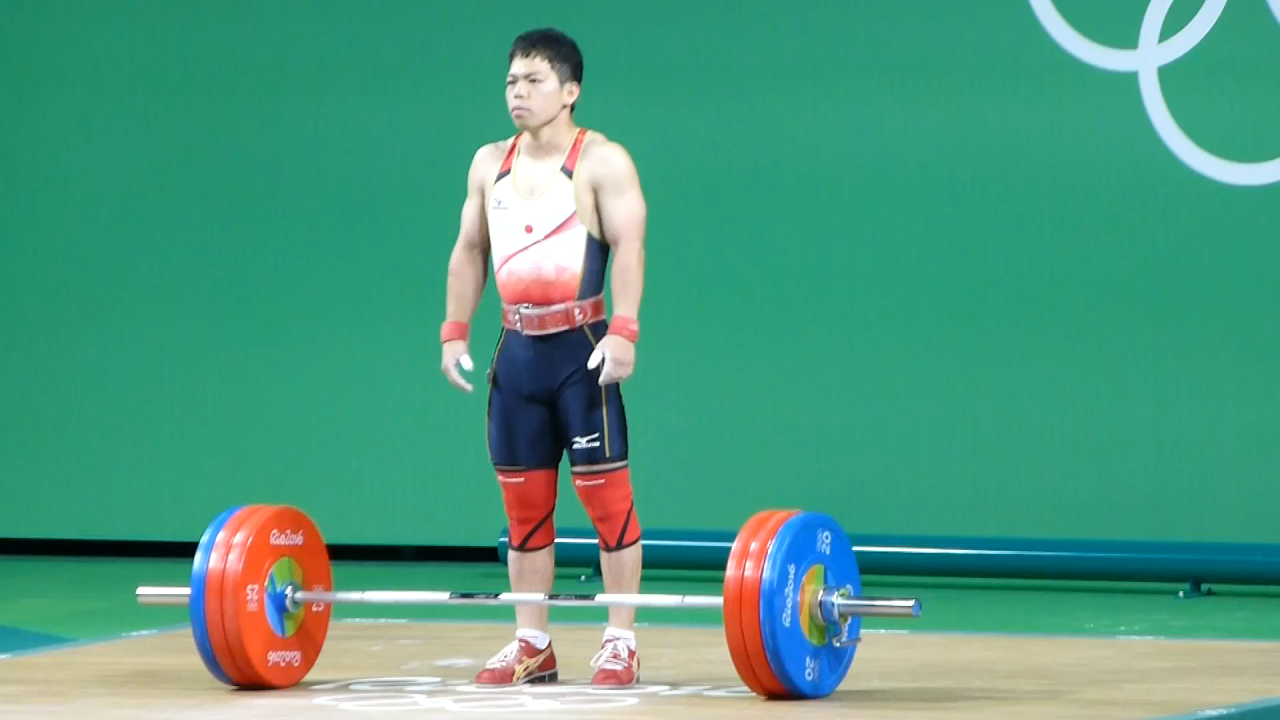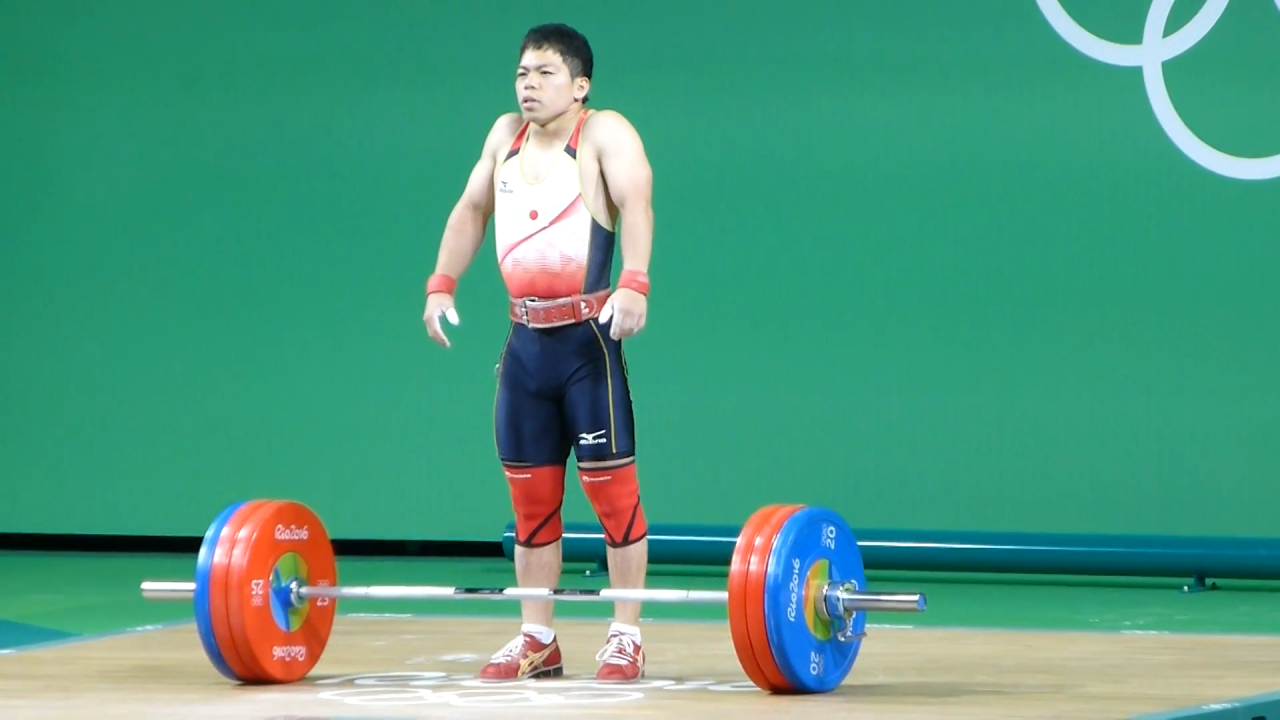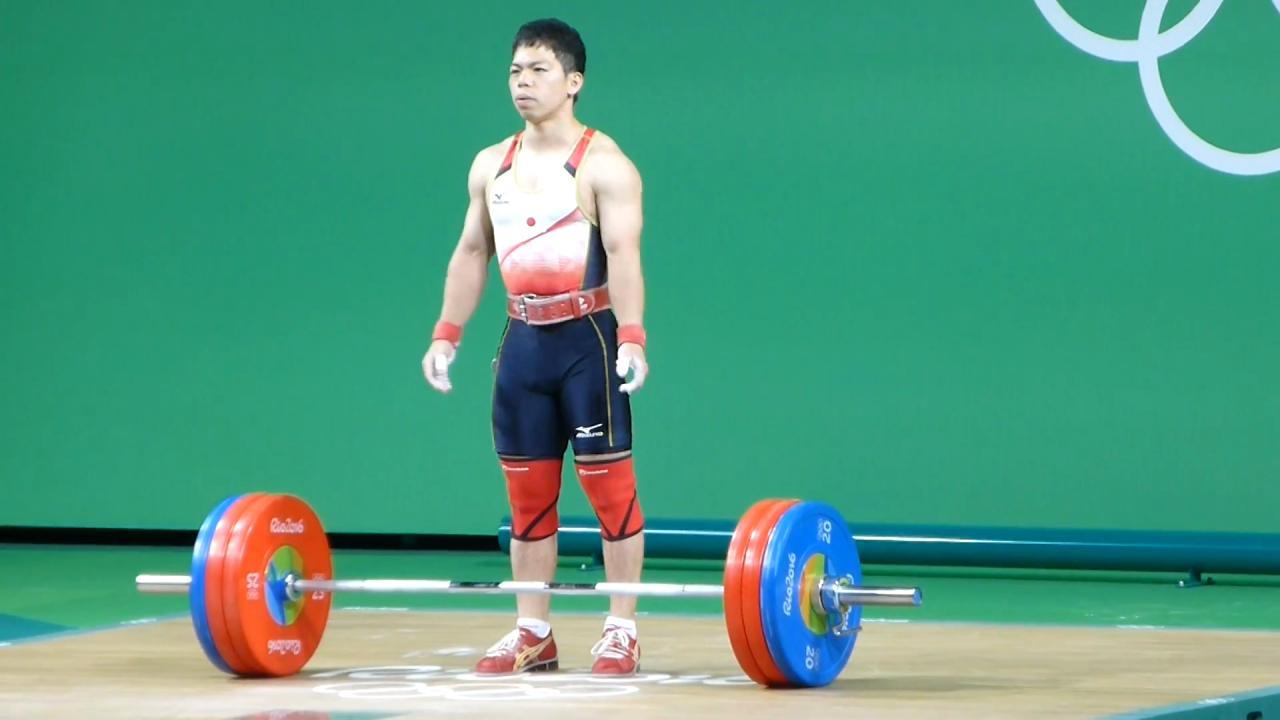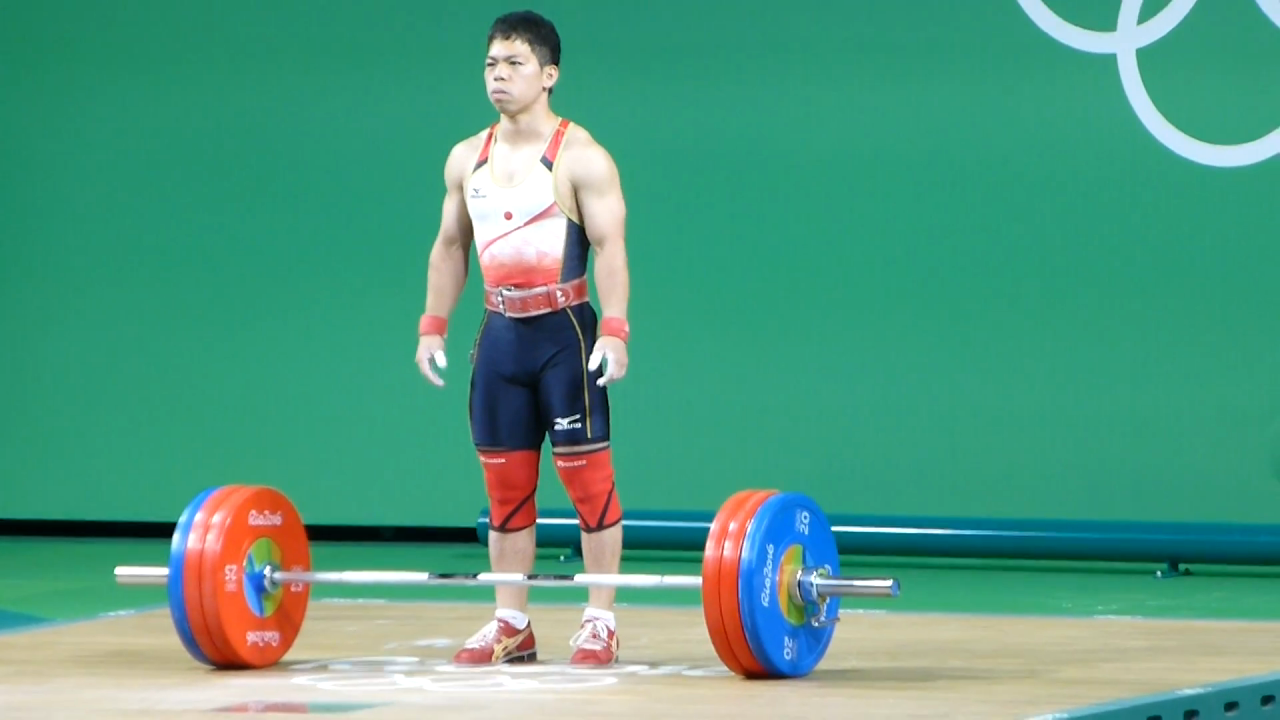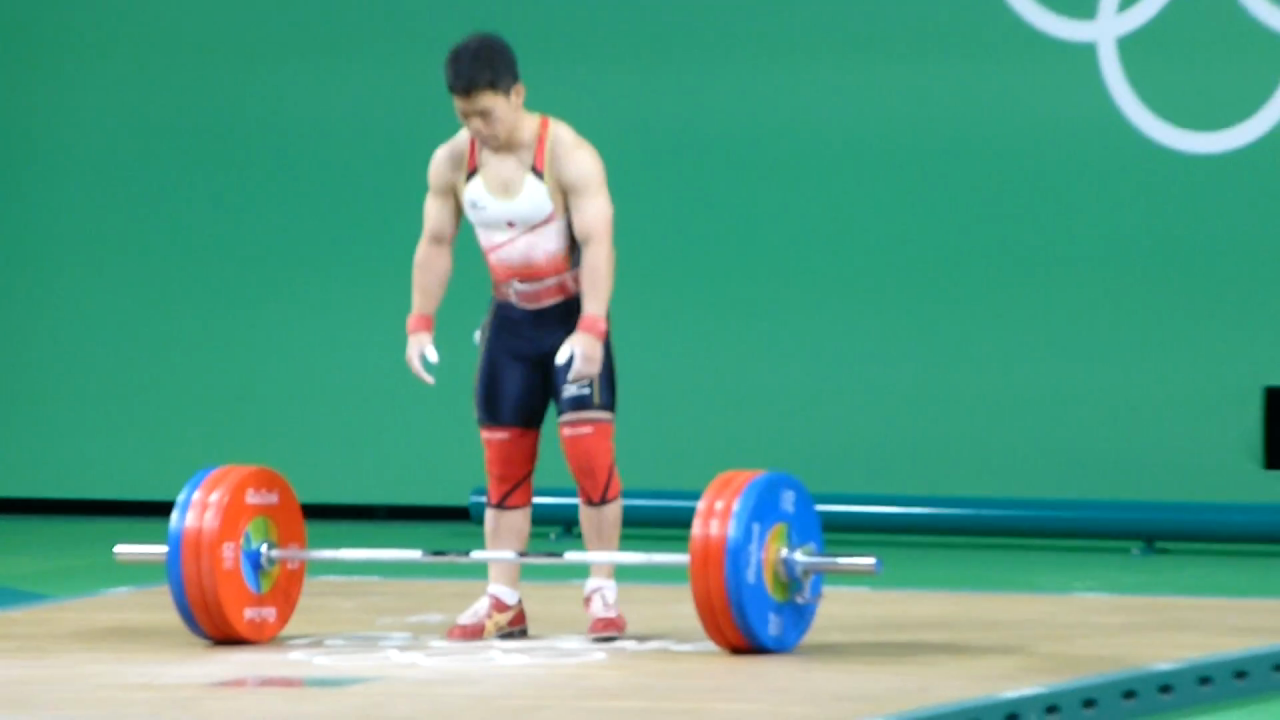
dt=0.5s
person 1, frame 1
left shoulder: (601, 158)
right shoulder: (489, 162)
left elbow: (628, 246)
right elbow: (469, 249)
left wrist: (623, 331)
right wrist: (455, 331)
left hip: (580, 348)
right hip: (516, 349)
left knee: (604, 493)
right knee: (523, 501)
left ankle: (620, 642)
right ankle: (531, 642)
person 1, frame 2
left shoulder: (606, 134)
right shoulder: (507, 134)
left elbow: (637, 206)
right elbow: (471, 208)
left wrist: (634, 283)
right wrist: (441, 284)
left hip: (587, 340)
right hip: (524, 341)
left knee: (612, 488)
right knee: (531, 497)
left ankle: (626, 636)
right ankle: (537, 638)
person 1, frame 3
left shoulder: (603, 163)
right shoulder: (491, 164)
left elbow: (622, 255)
right elbow: (472, 253)
left wrist: (631, 338)
right wrist: (445, 334)
left hip: (586, 338)
right hip: (522, 340)
left knee: (609, 483)
right knee: (528, 490)
left ankle: (622, 630)
right ankle: (533, 631)
person 1, frame 4
left shoulder: (580, 155)
right shoulder: (466, 158)
left elbow: (609, 247)
right elbow: (450, 246)
left wrist: (614, 330)
right wrist: (432, 326)
left hip: (563, 330)
right hip: (499, 334)
left knee: (587, 477)
right knee: (505, 484)
left ankle: (600, 621)
right ankle: (511, 623)
person 1, frame 5
left shoulder: (566, 152)
right shoulder: (449, 160)
left elbow: (598, 243)
right elbow: (434, 243)
left wrist: (590, 327)
right wrist: (420, 323)
left hip: (575, 313)
right hip: (511, 320)
left knee: (588, 450)
right knee: (503, 458)
left ankle: (601, 594)
right ankle: (503, 601)
